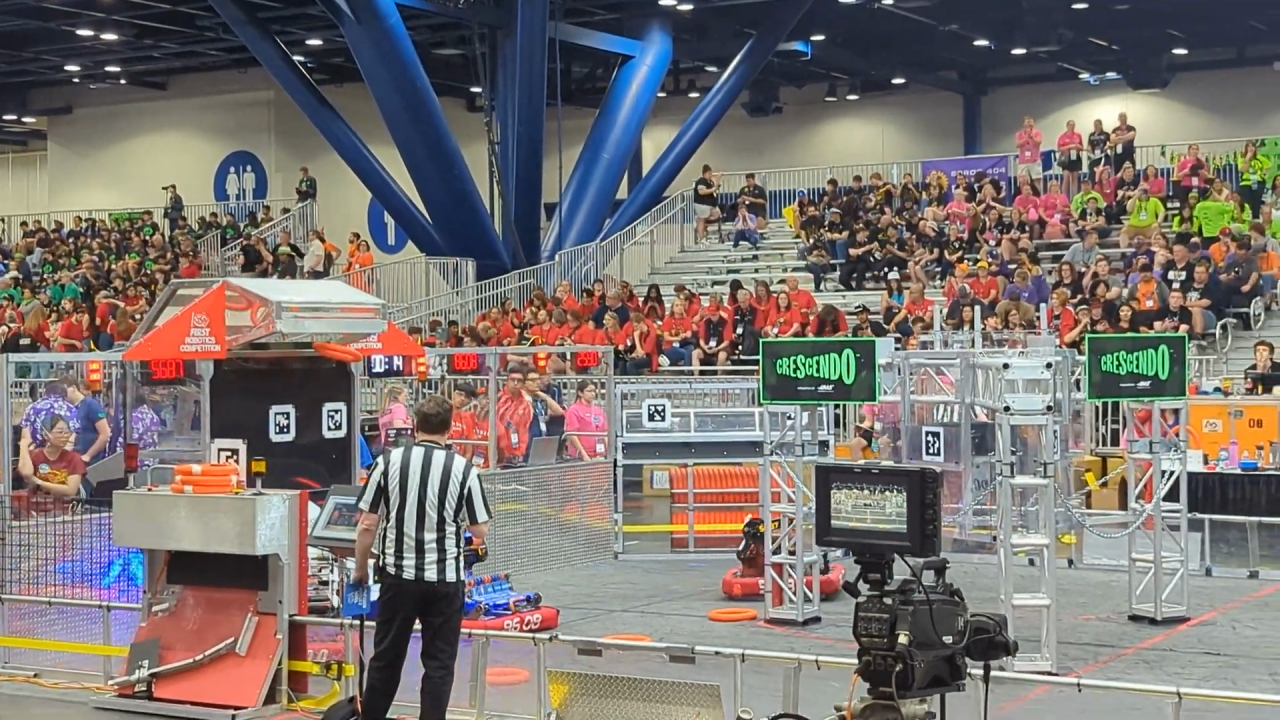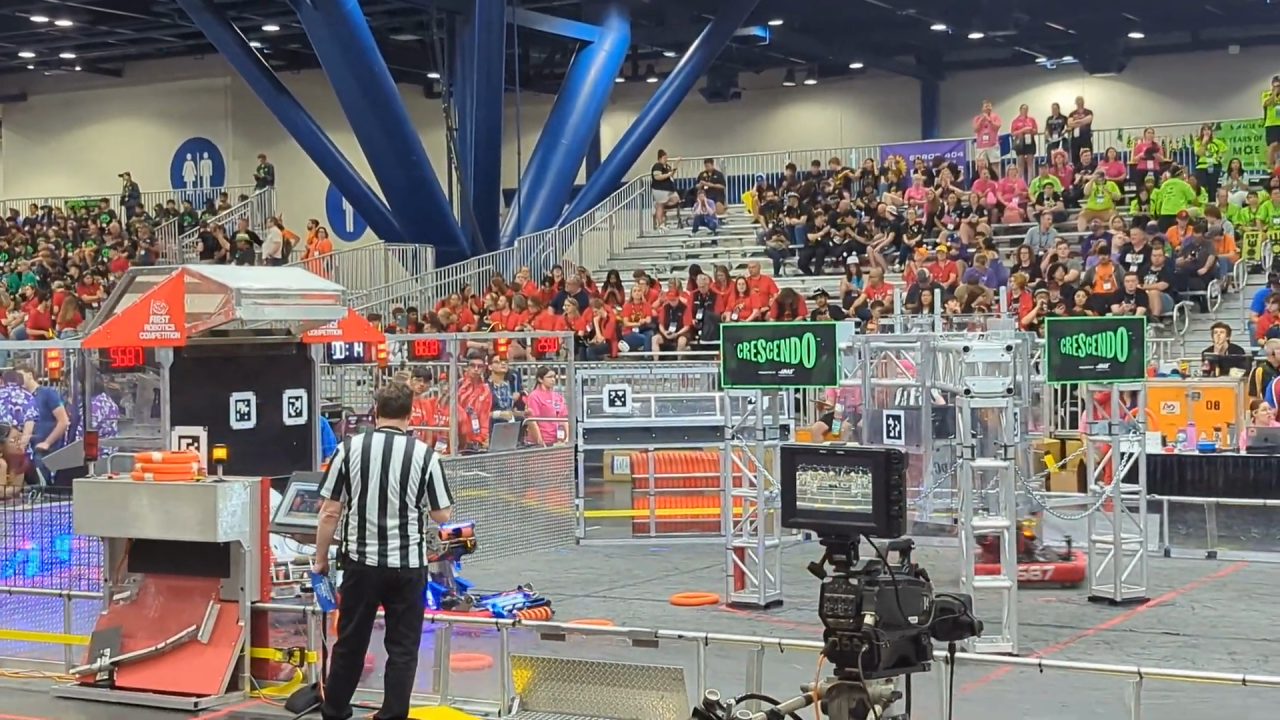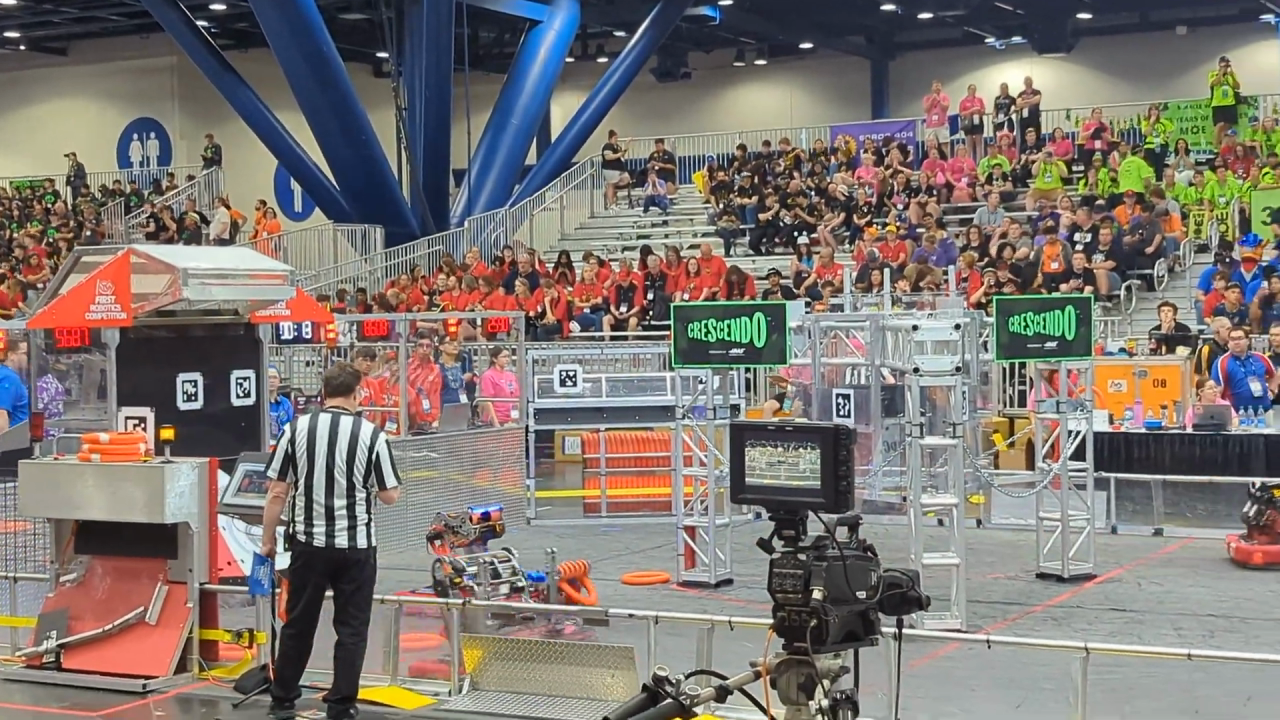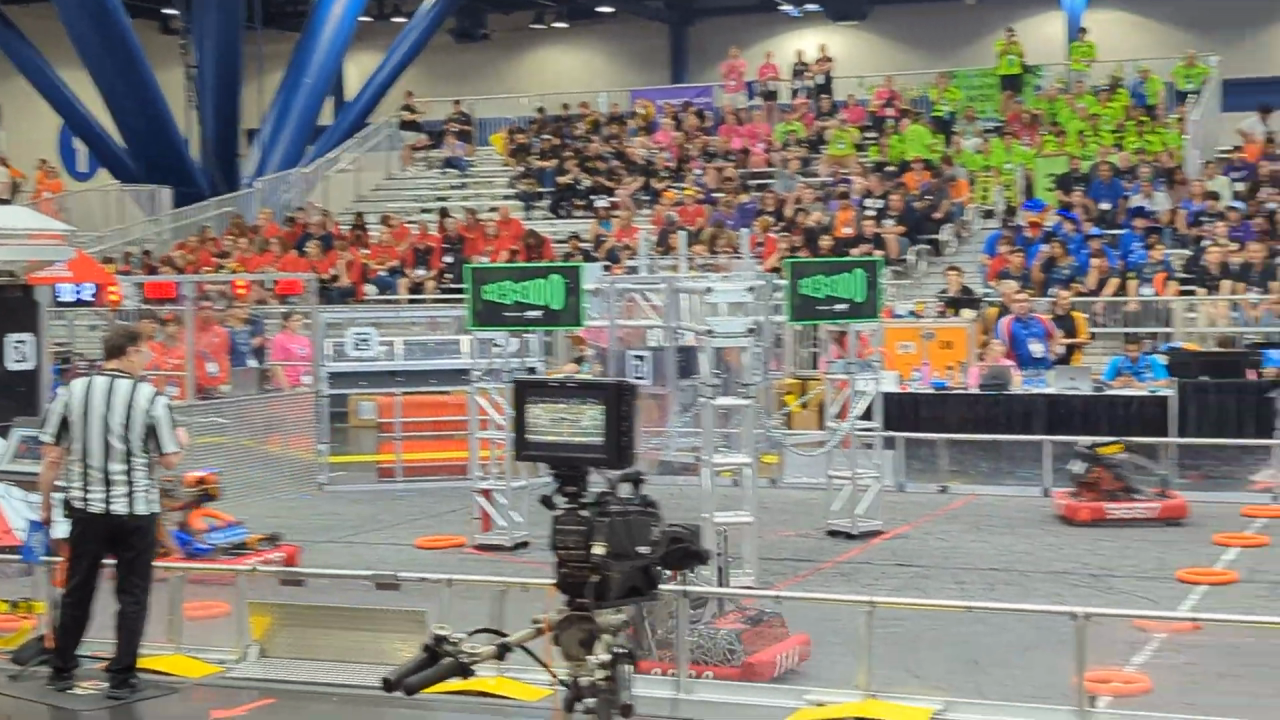
dt=0.7s
person 1, frame 1
left shoulder: (388, 462)
right shoulder: (463, 469)
left elbow: (367, 525)
right elbow: (480, 531)
left wrist: (360, 568)
left hip: (398, 575)
right hip: (444, 579)
left knee: (386, 656)
right knee: (439, 662)
person 1, frame 2
left shoulder: (349, 448)
right shoulder: (424, 454)
left elbow: (330, 512)
right elbow: (442, 516)
left wrist: (321, 558)
left hip: (360, 562)
right hip: (407, 565)
left knee: (349, 643)
right knee: (402, 648)
person 1, frame 3
left shoulder: (296, 429)
right shoulder: (371, 434)
left elbow: (277, 493)
right elbow: (390, 496)
left wrist: (268, 539)
left hip: (308, 543)
right hip: (355, 546)
left knee: (297, 623)
right knee: (351, 628)
person 1, frame 4
left shoulder: (72, 391)
right shoulder: (151, 397)
left elbow: (52, 457)
right elbow: (170, 460)
left wrist: (45, 503)
right wrist: (180, 440)
left hip: (88, 509)
right hip: (135, 512)
left knee: (77, 591)
right knee: (132, 596)
left ankle: (61, 670)
right ankle: (121, 677)
